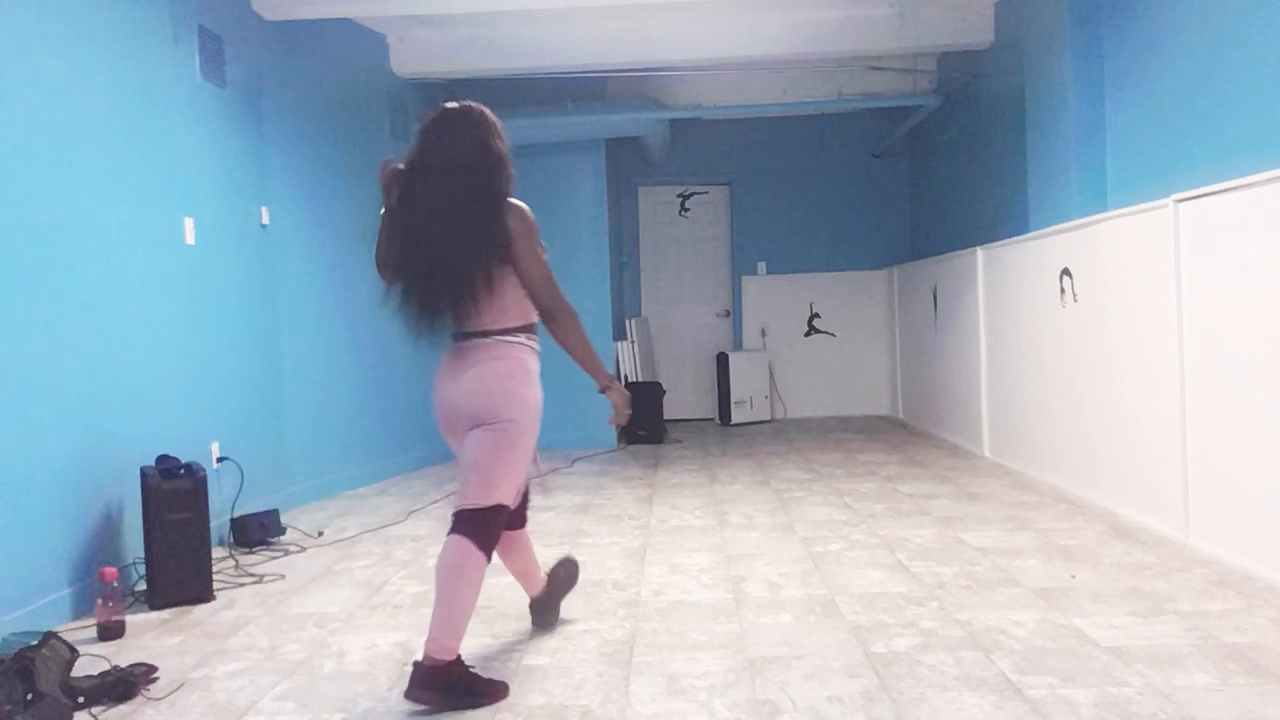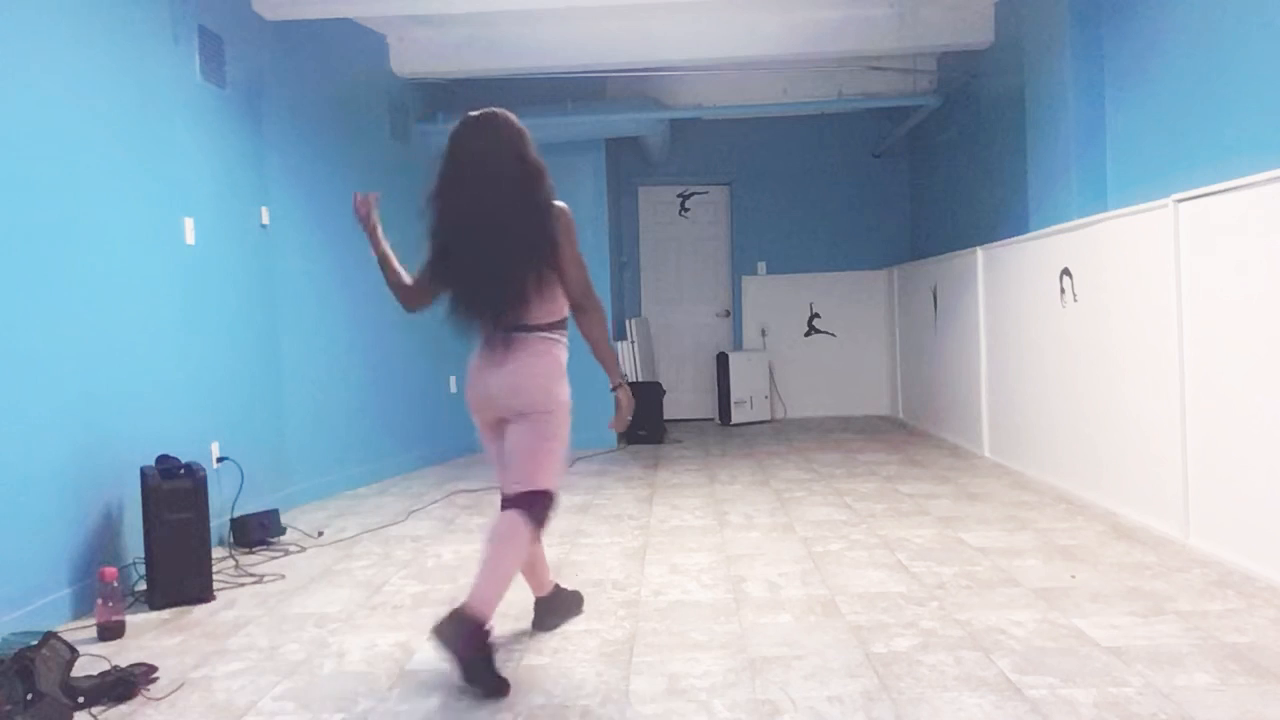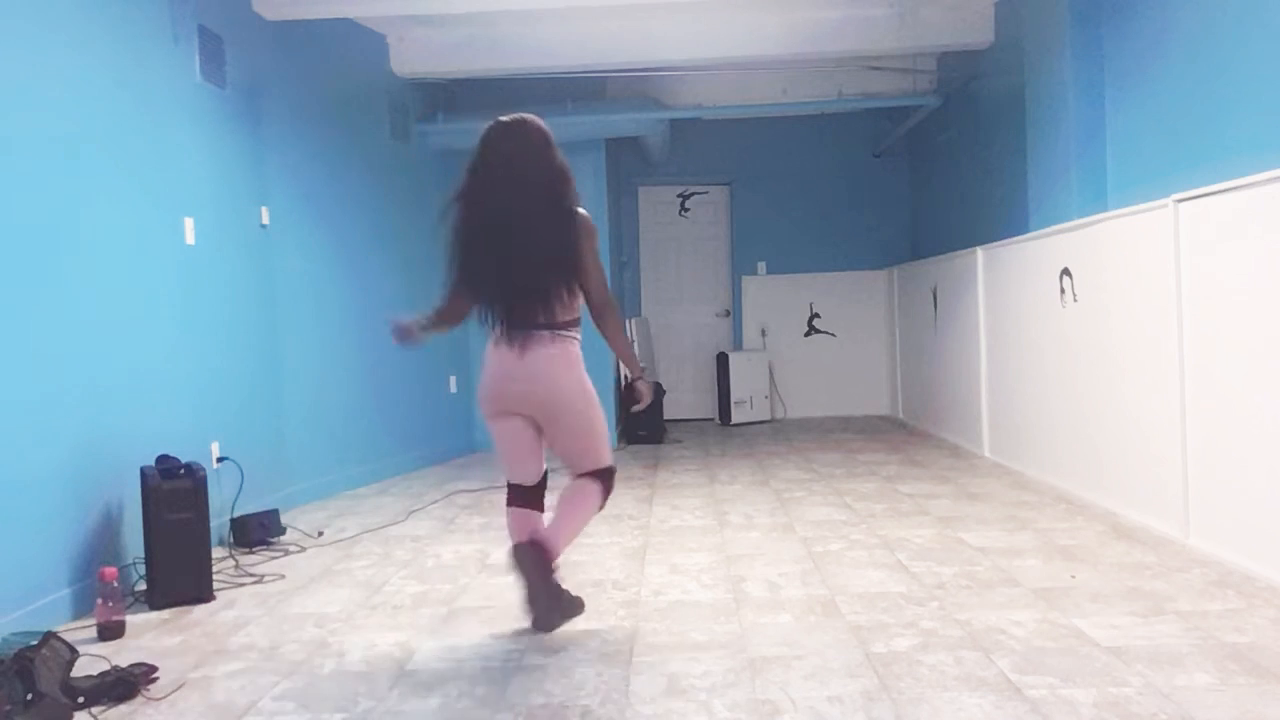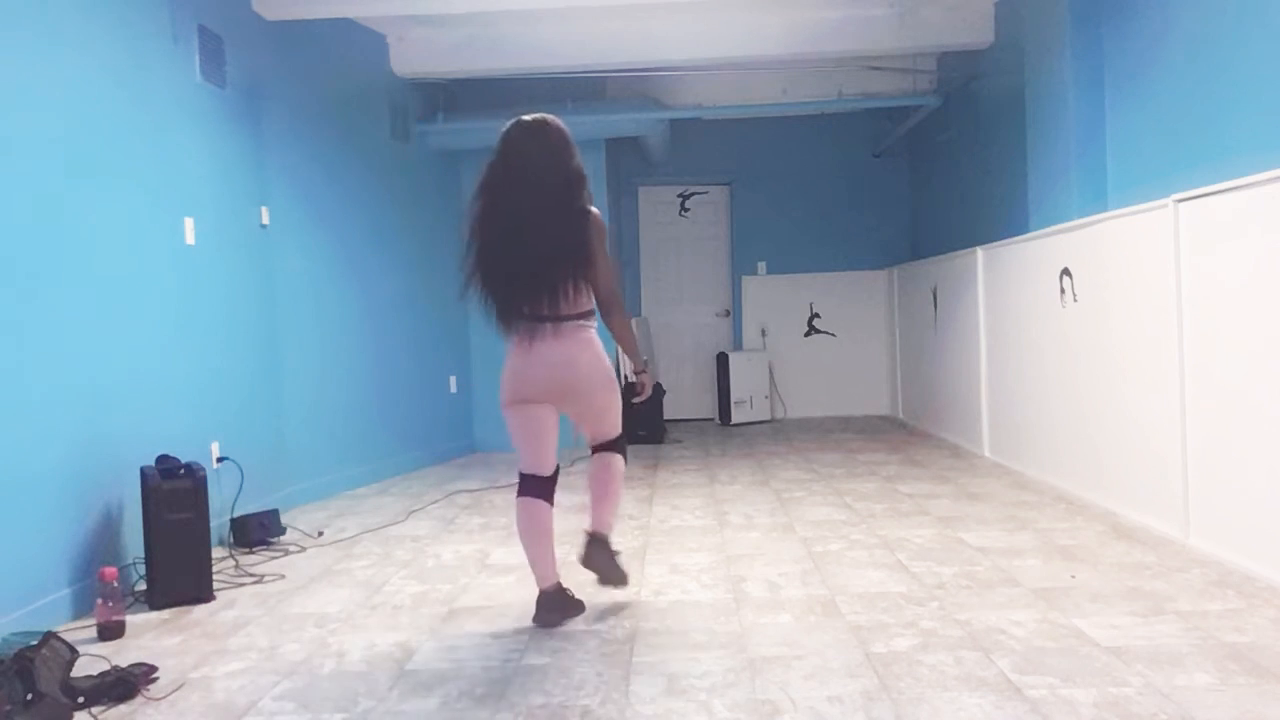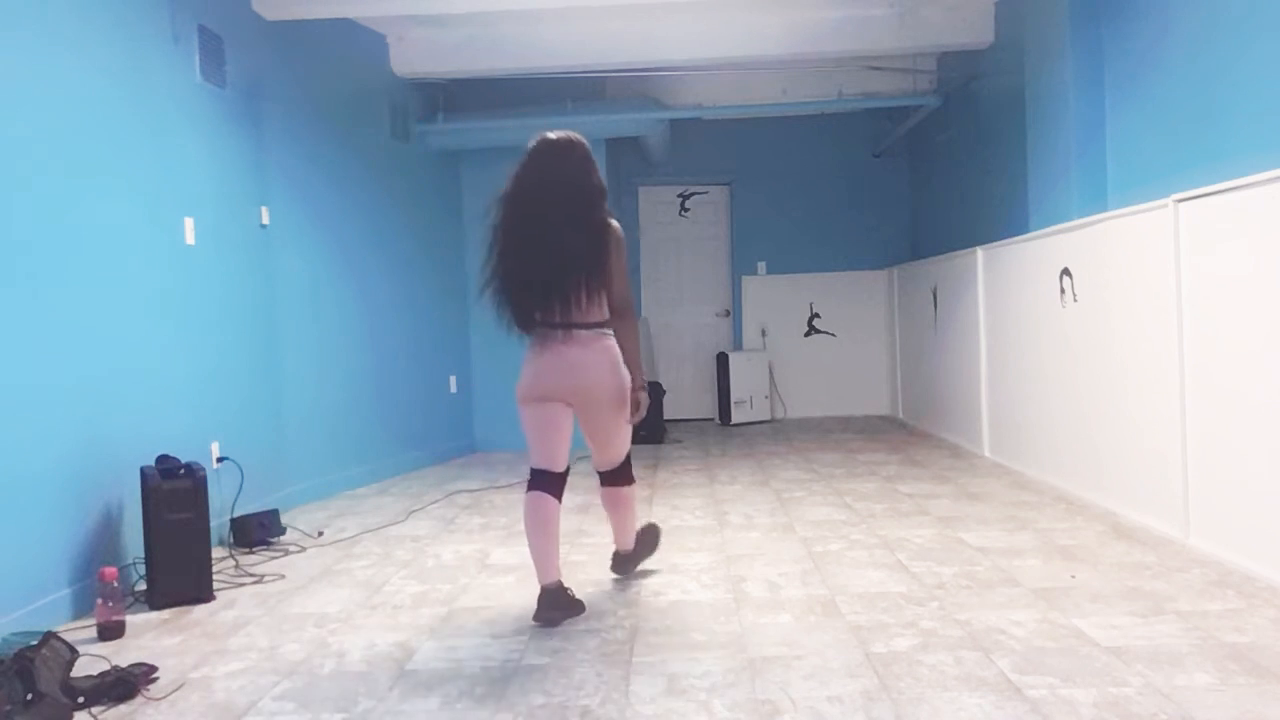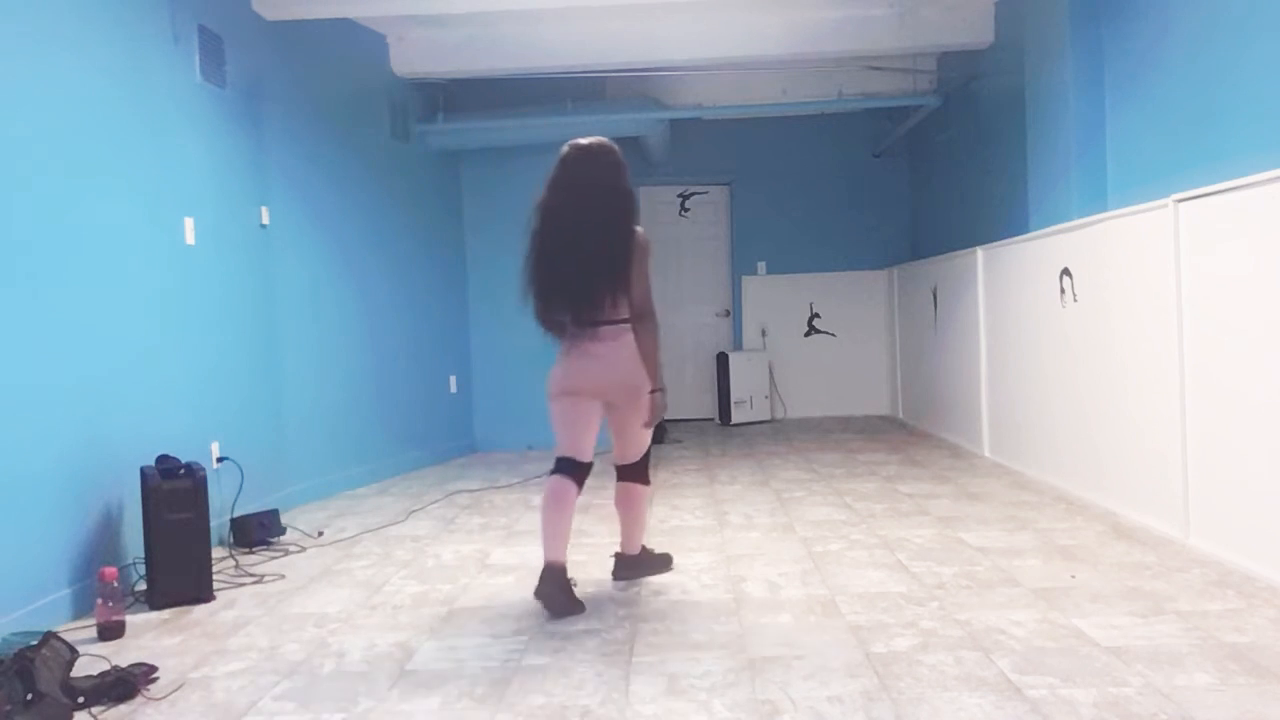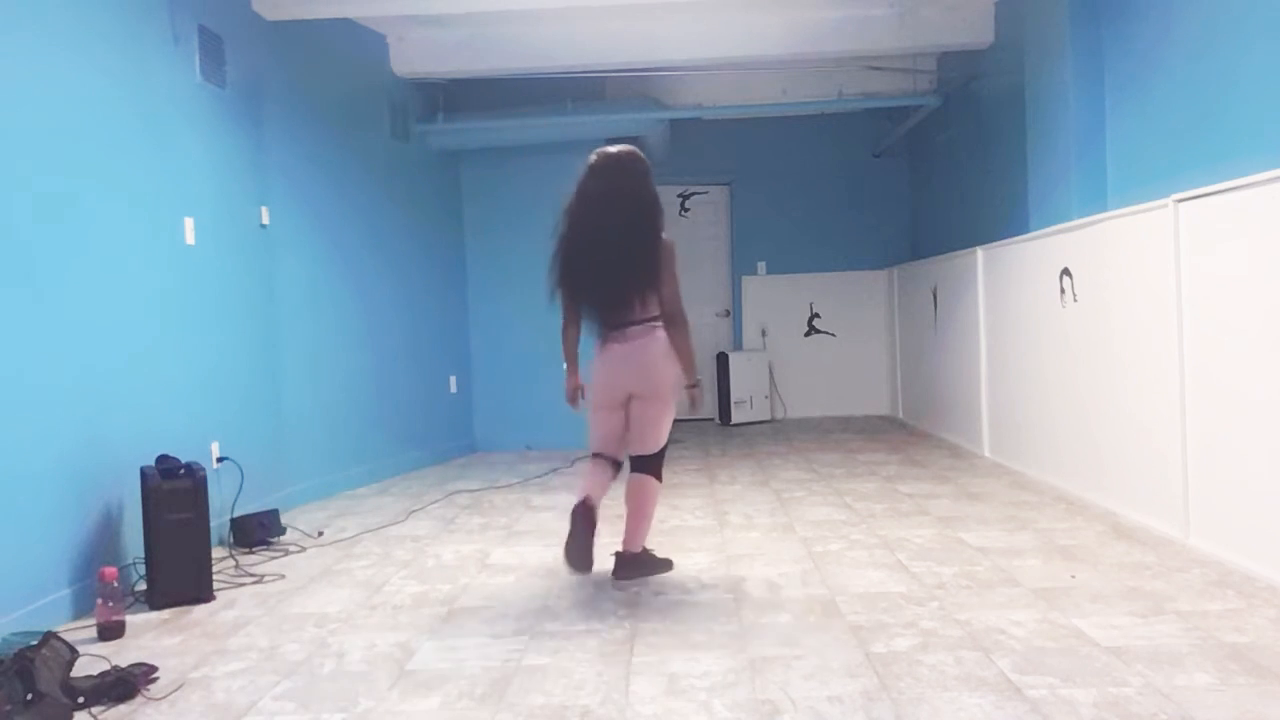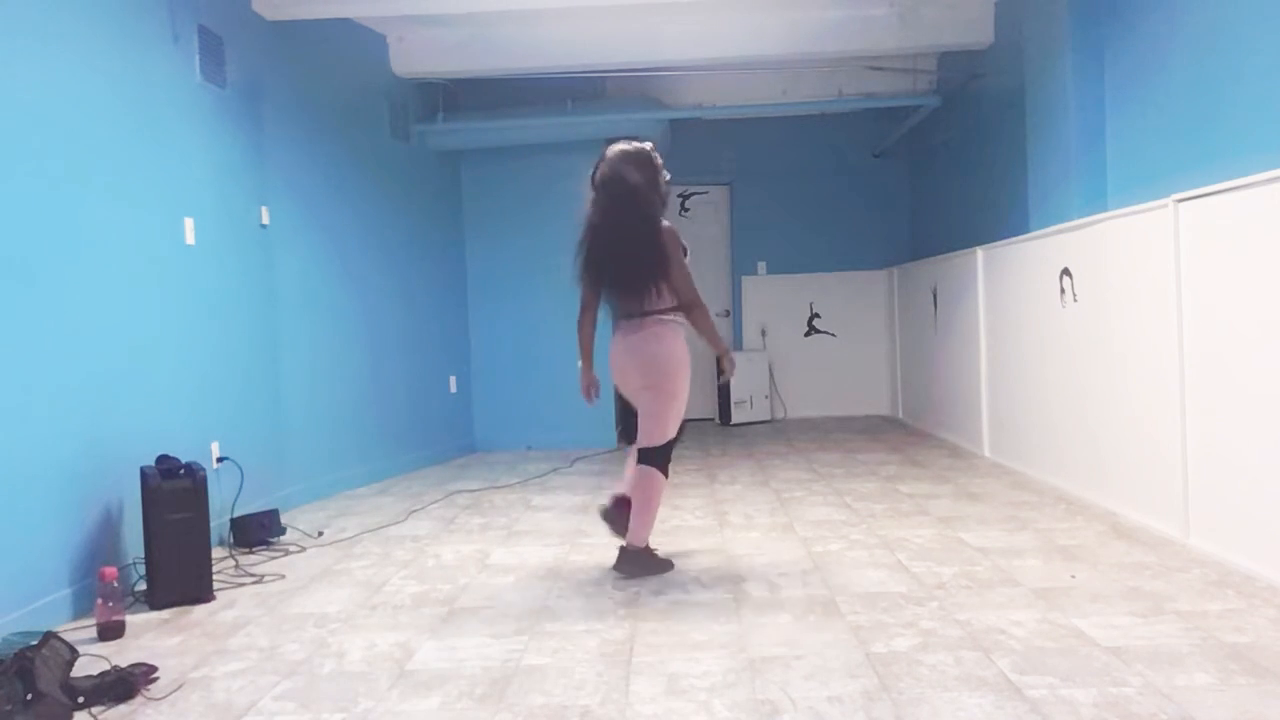
dt=0.2s
person 1, frame 1
left shoulder: (423, 224)
right shoulder: (509, 216)
left elbow: (389, 269)
right elbow: (554, 310)
left wrist: (394, 196)
right wrist: (606, 380)
left hip: (453, 381)
right hip: (504, 379)
left knee: (506, 500)
right knee: (480, 516)
left ankle: (541, 593)
right ankle: (438, 663)
person 1, frame 2
left shoulder: (458, 229)
right shoulder: (550, 217)
left elbow: (413, 297)
right elbow: (584, 307)
left wrist: (373, 232)
right wrist: (619, 379)
left hip: (484, 374)
right hip: (537, 372)
left knee: (518, 495)
right knee: (535, 501)
left ankle: (548, 595)
right ankle: (469, 621)
person 1, frame 3
left shoulder: (478, 225)
right shoulder: (572, 223)
left elbow: (456, 309)
right elbow: (602, 305)
left wrist: (415, 329)
right wrist: (636, 368)
left hip: (499, 369)
right hip: (557, 367)
left knee: (523, 487)
right knee: (596, 474)
left ankle: (549, 594)
right ankle: (540, 548)
person 1, frame 4
left shoulder: (497, 222)
right shoulder: (585, 220)
left elbow: (502, 300)
right elbow: (610, 301)
right wrist: (639, 363)
left hip: (522, 362)
right hip: (578, 356)
left knee: (534, 476)
right knee: (609, 444)
left ankle: (549, 591)
right ankle: (599, 540)
person 1, frame 5
left shoulder: (517, 234)
right shoulder: (605, 233)
left elbow: (518, 309)
right elbow: (621, 312)
right wrist: (638, 380)
left hip: (541, 367)
right hip: (596, 363)
left knee: (544, 474)
right knee: (614, 465)
left ankle: (550, 588)
right ankle: (627, 548)
person 1, frame 6
left shoulder: (549, 238)
right shoulder: (631, 239)
left elbow: (546, 313)
right elbow: (642, 315)
right wrist: (656, 383)
left hip: (572, 363)
right hip: (622, 360)
left knee: (568, 463)
right knee: (632, 462)
left ankle: (554, 570)
right ankle: (632, 554)
person 1, frame 7
left shoulder: (576, 242)
right shoulder: (655, 243)
left elbow: (570, 316)
right elbow: (672, 316)
left wrist: (572, 372)
right wrist: (692, 377)
left hip: (606, 361)
right hip: (651, 356)
left knee: (603, 454)
right knee: (647, 456)
left ankle: (585, 510)
right ankle: (632, 553)
person 1, frame 8
left shoulder: (601, 234)
right shoulder: (659, 232)
left elbow: (588, 308)
right elbow: (687, 299)
left wrist: (586, 366)
right wrist: (721, 349)
left hip: (624, 349)
right hip: (661, 345)
left knee: (656, 436)
right knee: (655, 446)
left ankle: (625, 503)
right ankle: (635, 549)
